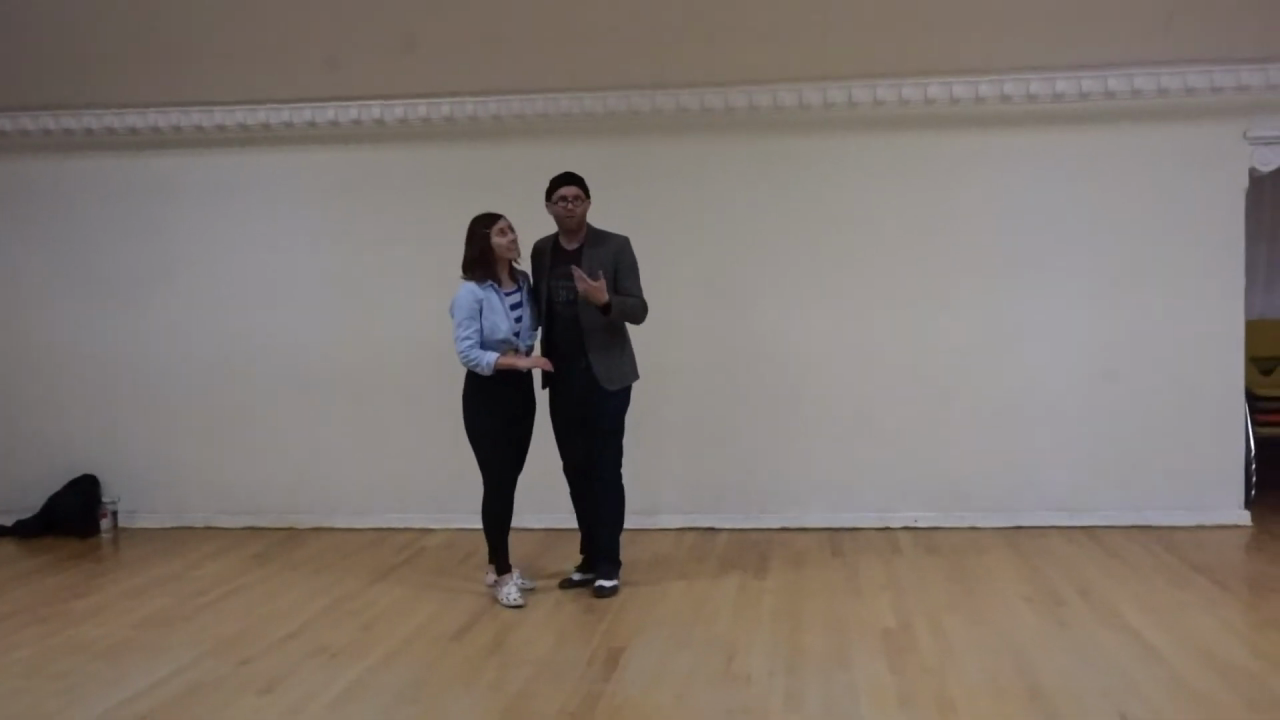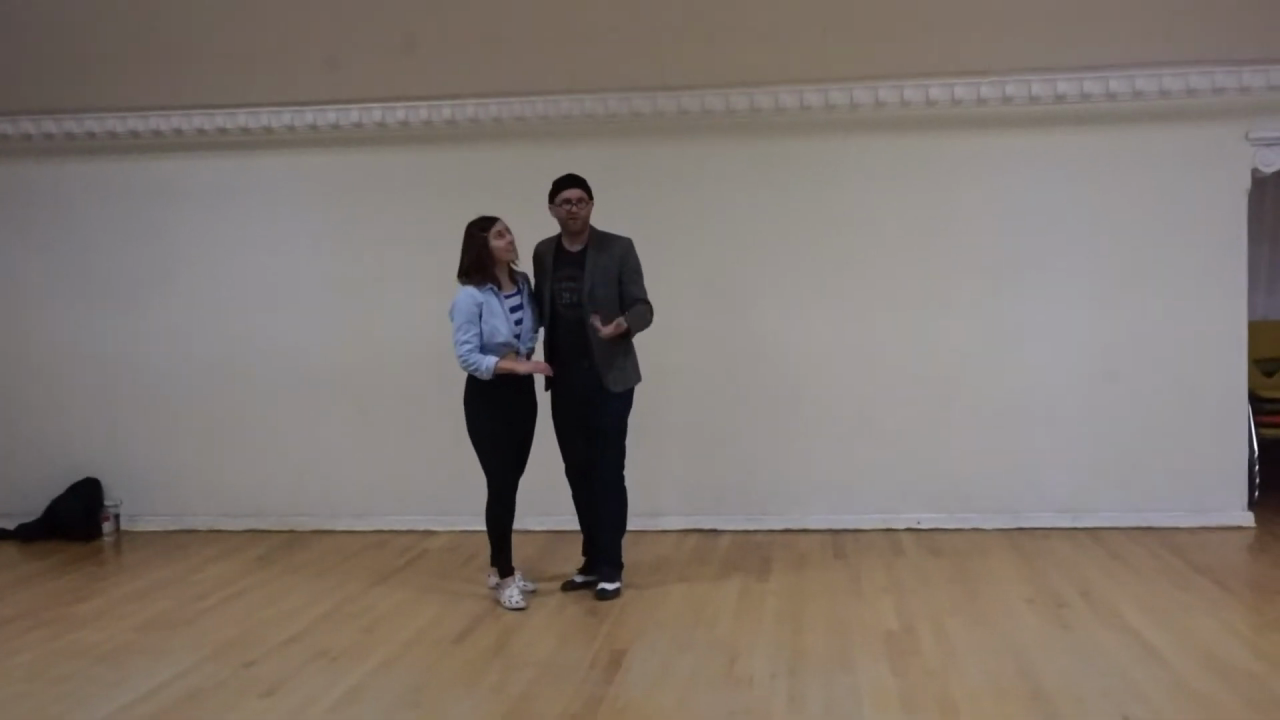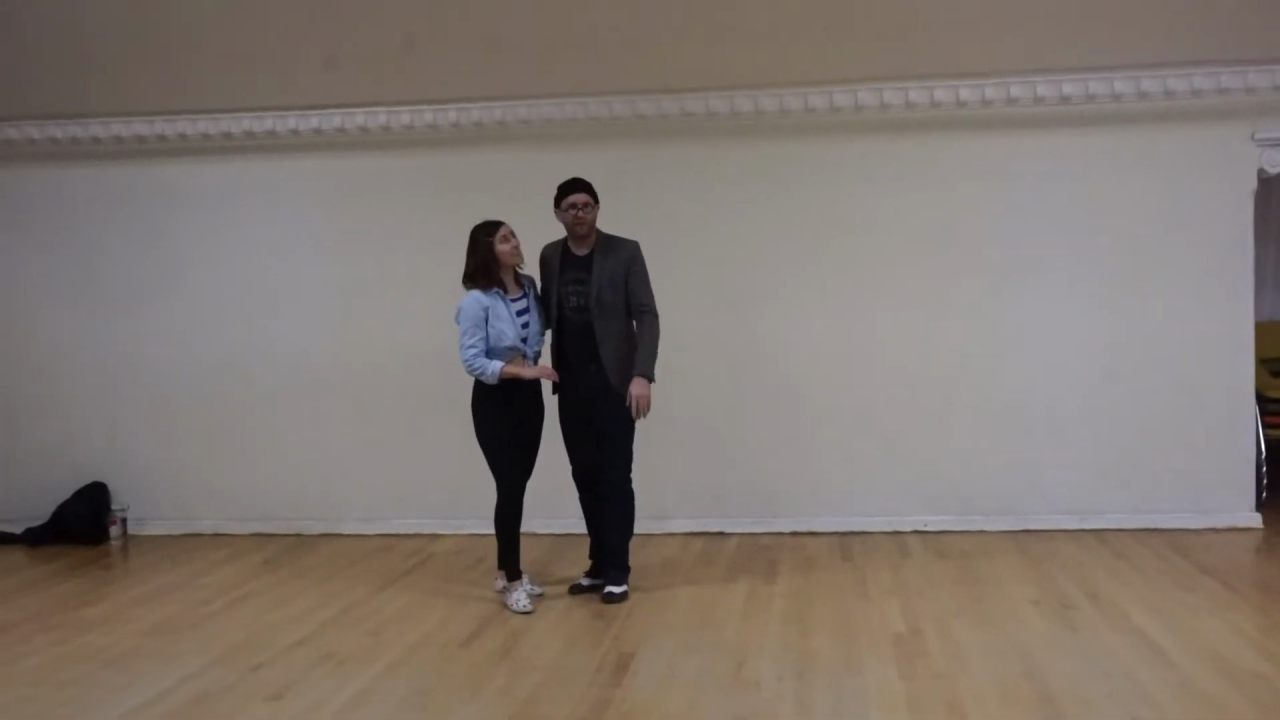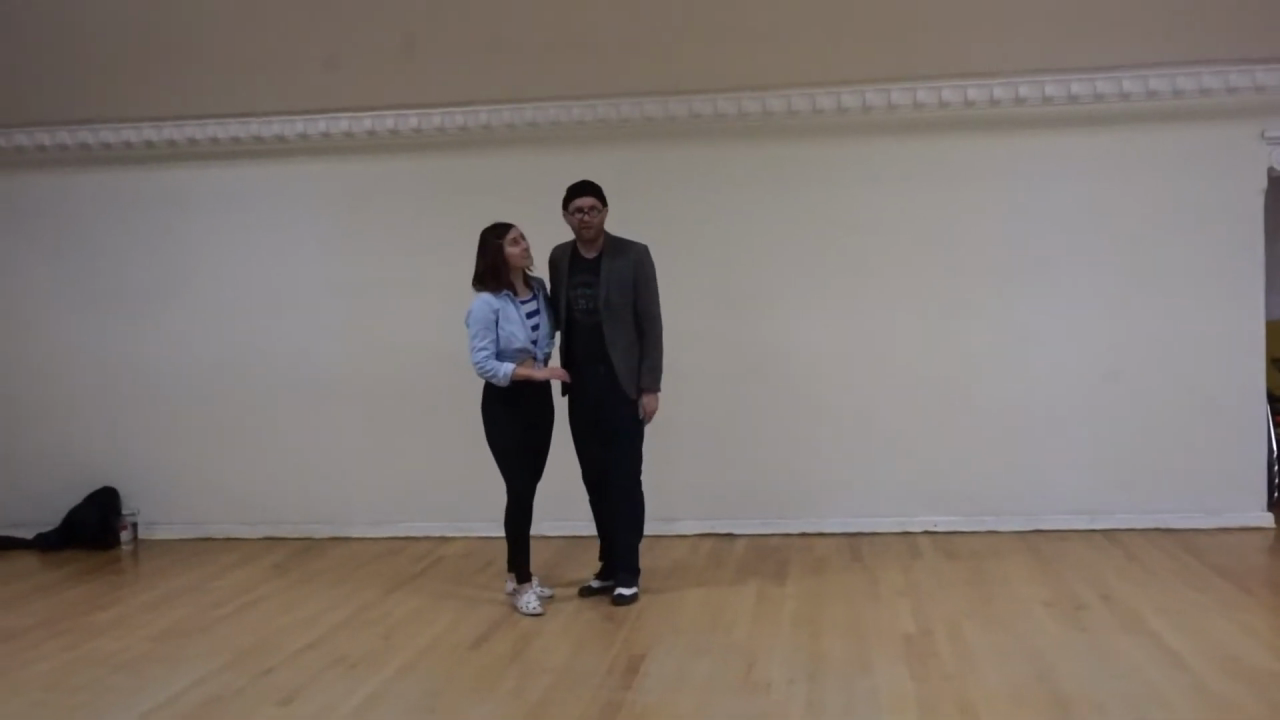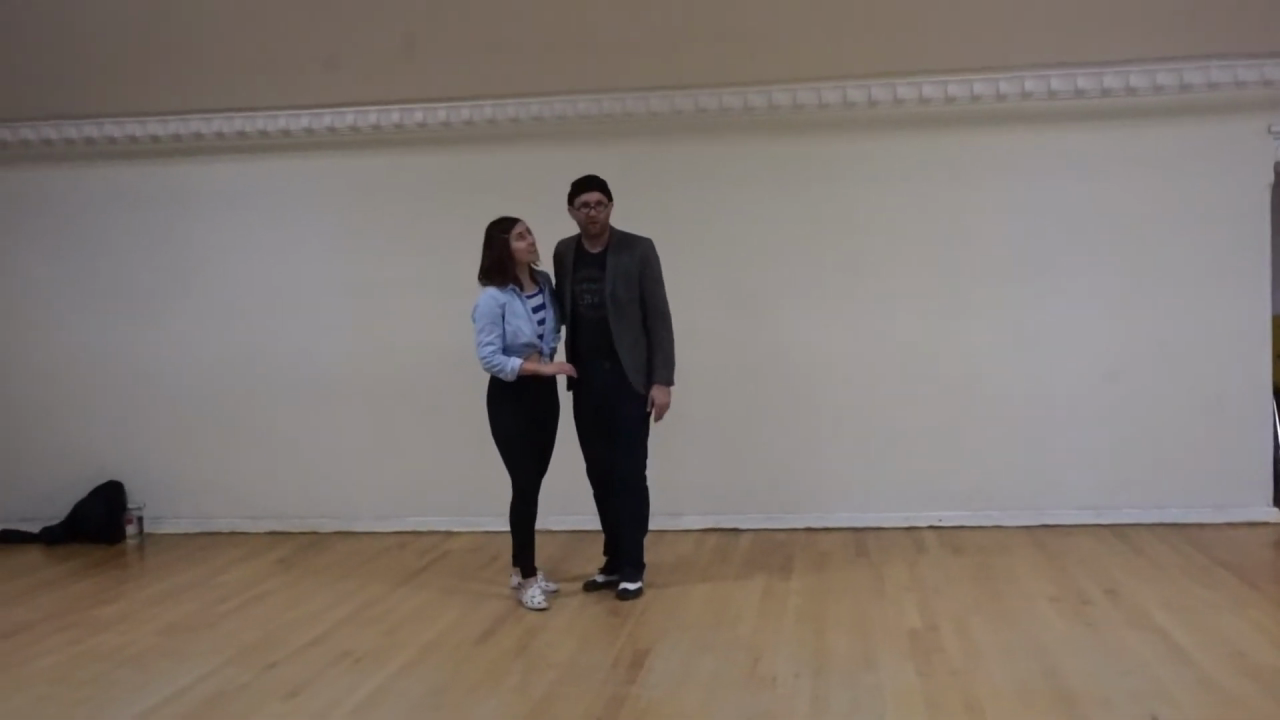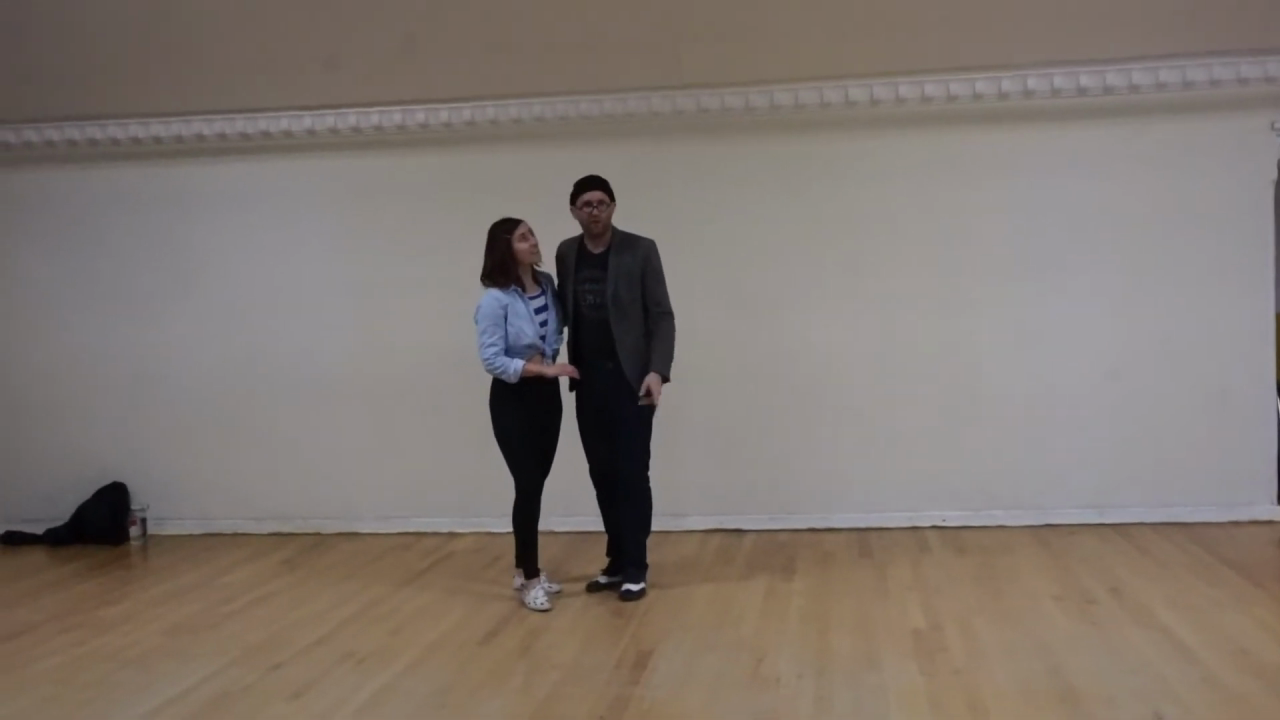
dt=0.2s
person 1, frame 1
left shoulder: (614, 247)
right shoulder: (542, 251)
left elbow: (638, 309)
right elbow: (540, 308)
left wrist: (606, 301)
left hip: (605, 375)
right hip: (562, 377)
left knee: (605, 470)
right knee: (576, 472)
left ankle: (608, 564)
right ankle: (590, 559)
person 1, frame 2
left shoulder: (618, 249)
right shoulder: (544, 253)
left elbow: (642, 308)
right elbow: (543, 310)
left wrist: (622, 326)
left hip: (607, 378)
right hip: (564, 380)
left knee: (607, 473)
right knee: (578, 474)
left ankle: (610, 567)
right ankle: (592, 561)
person 1, frame 3
left shoulder: (624, 252)
right shoulder: (550, 256)
left elbow: (647, 315)
right elbow: (549, 314)
left wrist: (642, 374)
left hip: (613, 382)
right hip: (571, 383)
left knee: (615, 477)
right knee: (586, 477)
left ankle: (617, 570)
right ankle: (599, 564)
person 1, frame 4
left shoulder: (633, 255)
right shoulder: (560, 258)
left elbow: (650, 323)
right elbow: (558, 315)
left wrist: (650, 386)
left hip: (622, 384)
right hip: (581, 386)
left knee: (624, 479)
right knee: (595, 479)
left ankle: (627, 572)
right ankle: (609, 566)
person 1, frame 5
left shoulder: (638, 250)
right shoulder: (564, 253)
left elbow: (659, 317)
right elbow: (563, 310)
left wrist: (662, 379)
left hip: (628, 380)
right hip: (586, 381)
left knee: (629, 474)
right knee: (600, 474)
left ankle: (632, 567)
right ankle: (614, 561)
person 1, frame 6
left shoulder: (640, 250)
right shoulder: (566, 253)
left elbow: (662, 315)
right elbow: (566, 311)
left wrist: (658, 369)
right wrist: (565, 365)
left hip: (630, 380)
right hip: (588, 382)
left knee: (632, 475)
right knee: (603, 476)
left ankle: (635, 568)
right ankle: (617, 562)
person 2, frame 1
left shoulder: (524, 283)
right shoulder: (471, 293)
right elbow: (467, 353)
left wrist: (527, 358)
right wrist: (517, 361)
left hip: (520, 390)
right hip: (486, 393)
left knee: (510, 479)
right knee: (497, 481)
left ankle: (497, 566)
right ankle: (502, 574)
person 2, frame 2
left shoulder: (523, 284)
right shoulder: (470, 296)
right elbow: (467, 357)
left wrist: (526, 360)
right wrist: (516, 366)
left hip: (521, 393)
right hip: (487, 396)
left knee: (512, 482)
right knee: (501, 483)
left ankle: (500, 568)
right ankle: (504, 577)
person 2, frame 3
left shoulder: (529, 287)
right shoulder: (476, 301)
right elbow: (472, 361)
left wrist: (532, 362)
right wrist: (521, 370)
left hip: (529, 396)
right hip: (494, 400)
left knee: (519, 485)
right knee: (510, 487)
left ankle: (508, 571)
right ankle: (512, 580)
person 2, frame 4
left shoulder: (539, 289)
right shoulder: (486, 304)
right elbow: (483, 363)
left wrist: (542, 365)
right wrist: (532, 372)
left hip: (538, 398)
right hip: (505, 402)
left knee: (529, 487)
right knee: (520, 489)
left ankle: (518, 573)
right ankle: (521, 582)
person 2, frame 5
left shoulder: (545, 283)
right shoulder: (492, 298)
right elbow: (489, 358)
left wrist: (548, 359)
right wrist: (539, 367)
left hip: (544, 393)
right hip: (510, 397)
left knee: (534, 482)
right knee: (525, 484)
left ankle: (522, 568)
right ankle: (526, 577)
person 2, frame 6
left shoulder: (547, 285)
right shoulder: (494, 299)
right elbow: (492, 360)
left wrist: (551, 361)
right wrist: (542, 368)
left hip: (546, 395)
right hip: (512, 399)
left knee: (537, 483)
right knee: (528, 485)
left ankle: (525, 569)
right ankle: (529, 578)
